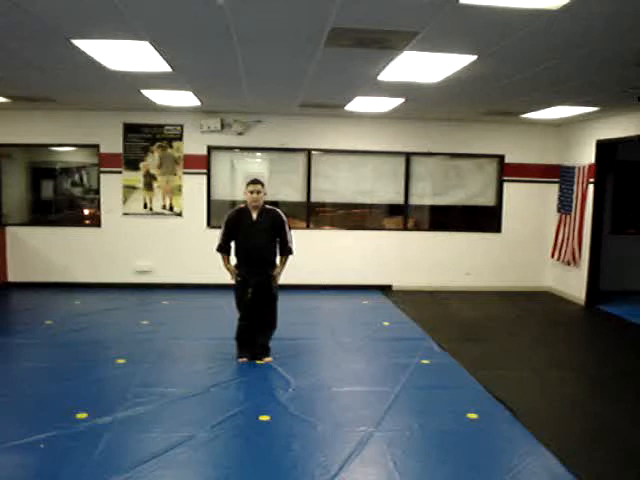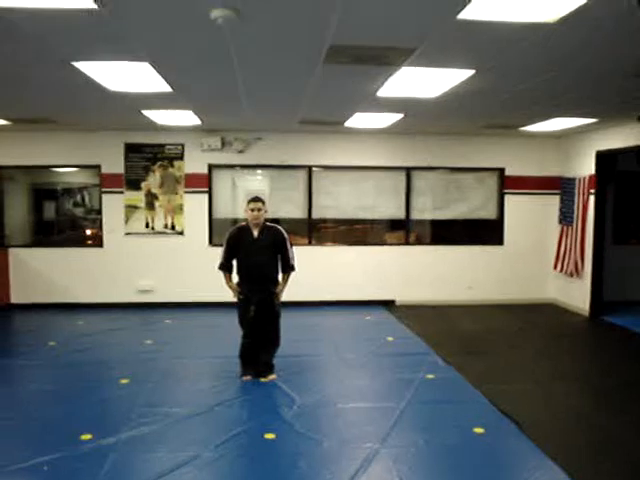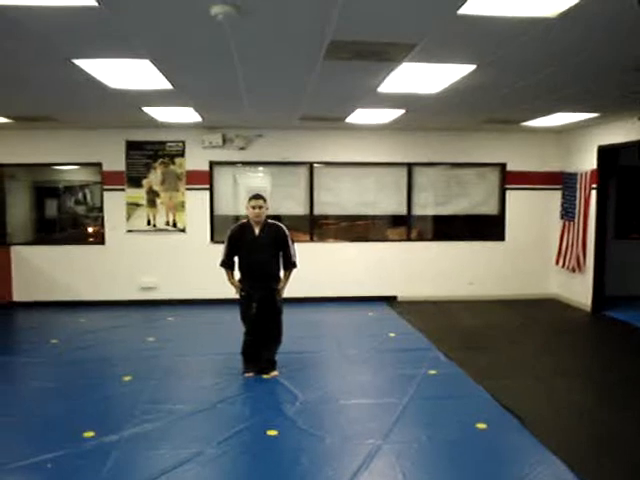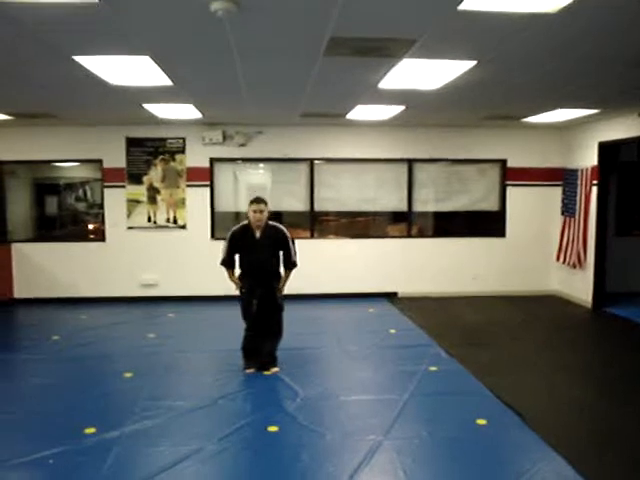
dt=0.2s
person 1, frame 1
left shoulder: (276, 216)
right shoulder: (235, 216)
left elbow: (286, 244)
right elbow: (224, 243)
left wrist: (279, 269)
right wrist: (228, 267)
left hip: (268, 275)
right hip: (243, 275)
left knee: (267, 315)
right knee: (245, 314)
left ankle: (261, 351)
right ankle: (244, 351)
person 1, frame 2
left shoulder: (277, 233)
right shoulder: (236, 234)
left elbow: (288, 261)
right elbow: (226, 261)
left wrist: (282, 286)
right wrist: (231, 285)
left hip: (270, 292)
right hip: (246, 292)
left knee: (270, 333)
right knee: (249, 332)
left ankle: (265, 368)
right ankle: (248, 369)
person 1, frame 3
left shoulder: (279, 230)
right shoulder: (237, 231)
left elbow: (289, 259)
right elbow: (227, 259)
left wrist: (283, 283)
right wrist: (233, 282)
left hip: (272, 289)
right hip: (248, 289)
left knee: (272, 329)
right knee: (251, 328)
left ankle: (268, 365)
right ankle: (250, 365)
person 1, frame 4
left shoulder: (280, 232)
right shoulder: (237, 232)
left elbow: (290, 259)
right elbow: (227, 258)
left wrist: (283, 282)
right wrist: (234, 280)
left hip: (272, 287)
right hip: (249, 288)
left knee: (273, 325)
right knee: (252, 324)
left ankle: (269, 362)
right ankle: (251, 362)
